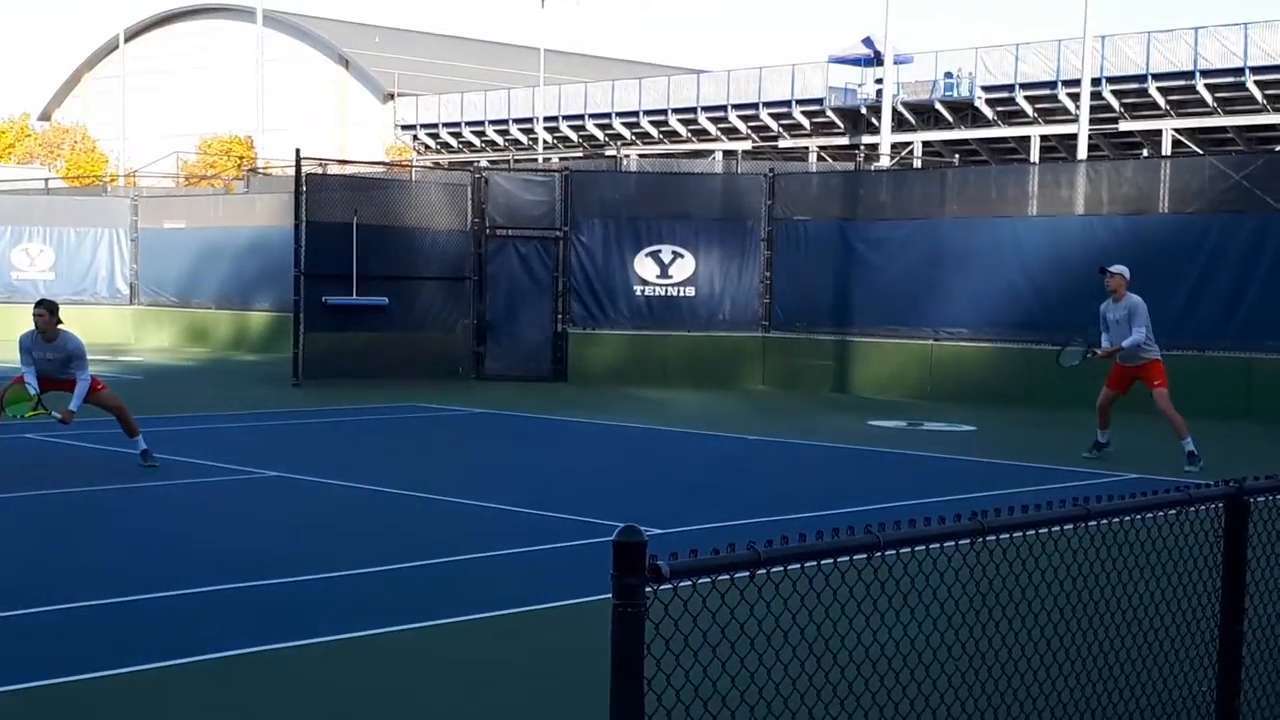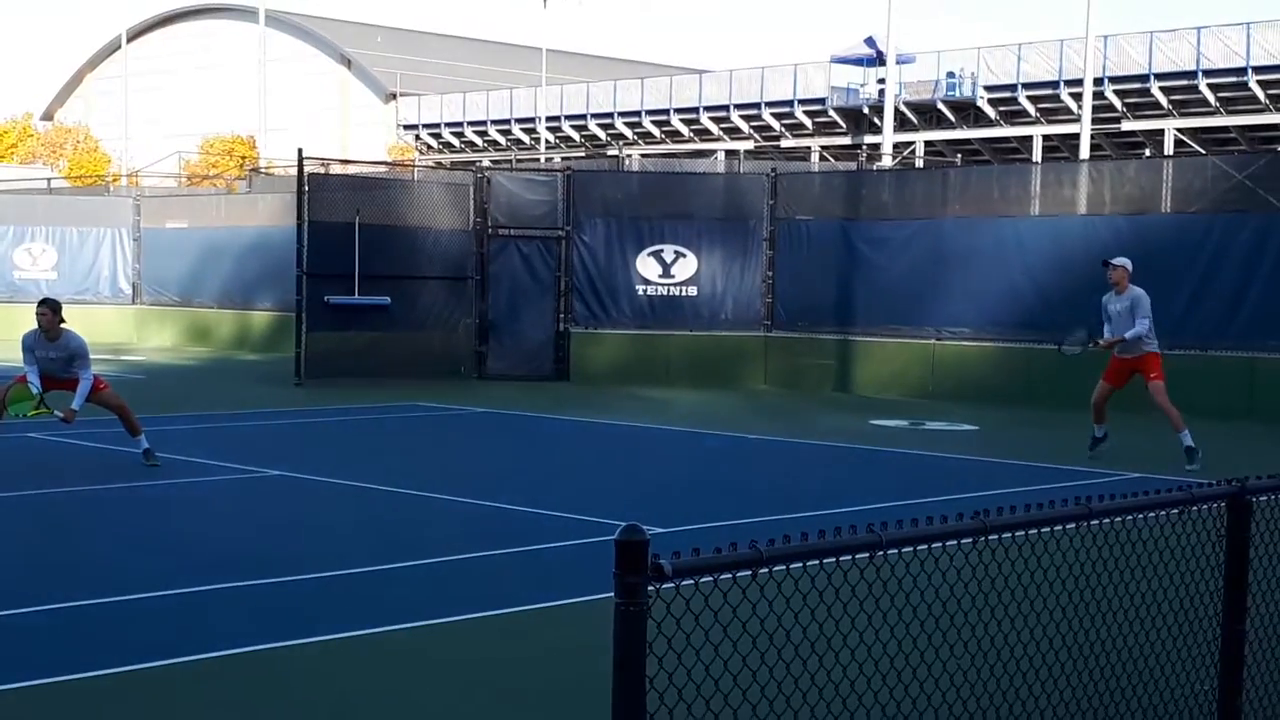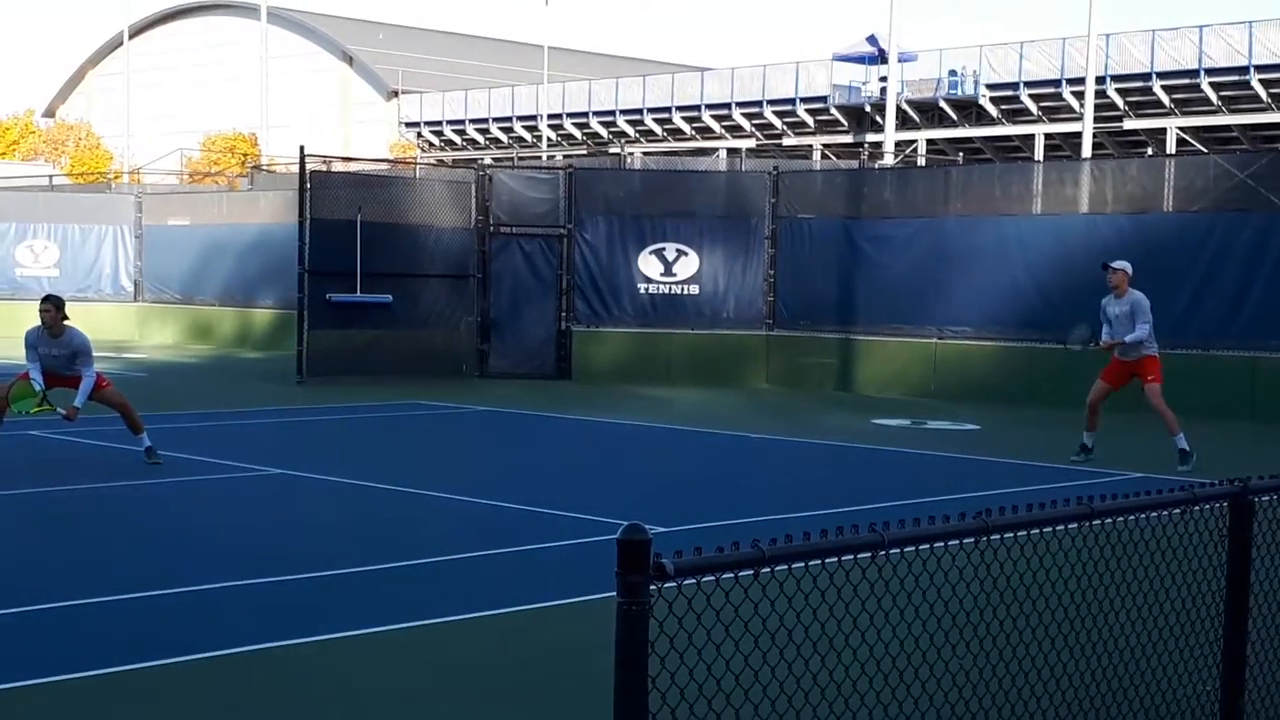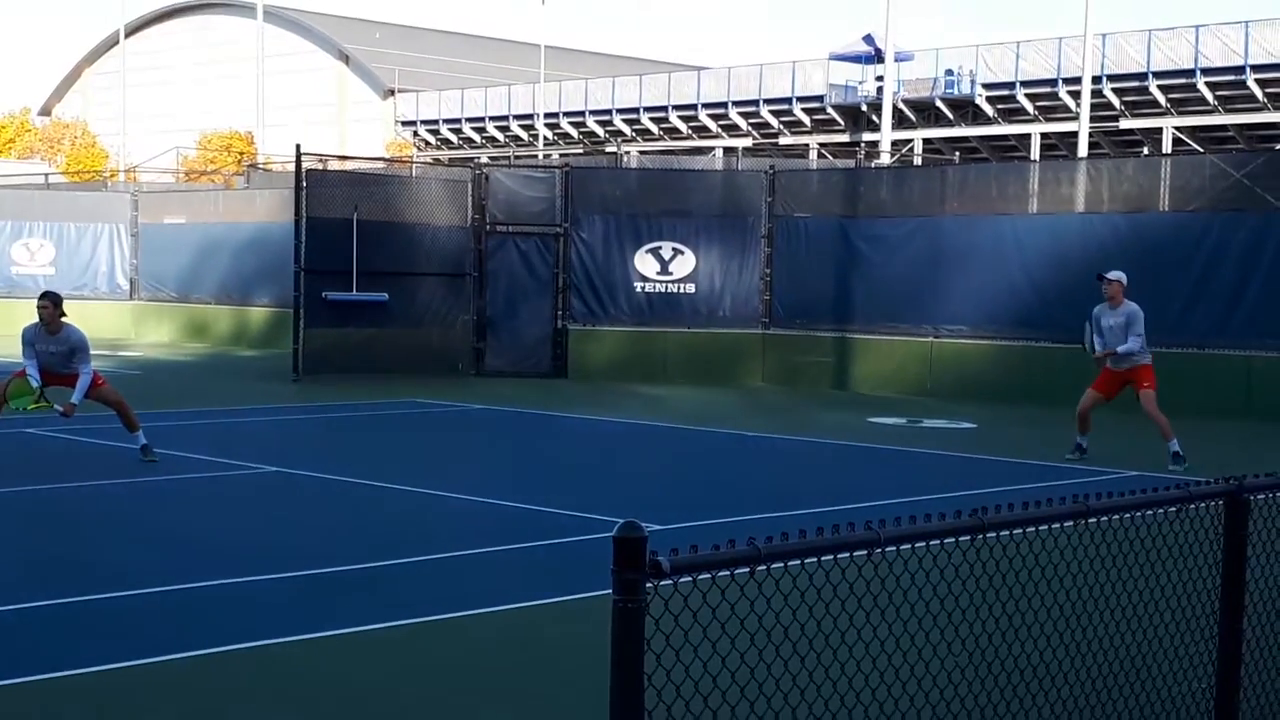
dt=0.1s
person 1, frame 1
left shoulder: (1135, 303)
right shoulder: (1105, 308)
left elbow: (1138, 337)
right elbow: (1105, 334)
left wrist: (1114, 350)
right wrist: (1105, 350)
left hip: (1148, 361)
right hip: (1123, 363)
left knee: (1165, 408)
right knee: (1102, 405)
left ankle: (1192, 454)
right ankle: (1102, 441)
person 1, frame 2
left shoulder: (1138, 295)
right shoulder: (1107, 300)
left elbow: (1142, 329)
left wrist: (1116, 340)
right wrist: (1106, 339)
left hip: (1146, 354)
right hip: (1121, 356)
left knee: (1161, 401)
right knee: (1097, 400)
left ankle: (1190, 448)
right ankle: (1099, 436)
person 1, frame 3
left shoulder: (1138, 300)
right shoulder: (1106, 303)
left elbow: (1142, 333)
left wrist: (1116, 342)
right wrist: (1105, 341)
left hip: (1146, 357)
right hip: (1121, 359)
left knee: (1157, 404)
right knee: (1092, 401)
left ankle: (1184, 451)
right ankle: (1087, 446)
person 1, frame 4
left shoulder: (1133, 311)
right shoulder: (1098, 312)
left elbow: (1135, 345)
left wrist: (1109, 353)
right wrist: (1099, 354)
left hip: (1139, 366)
right hip: (1113, 368)
left knee: (1150, 409)
right knee: (1082, 409)
left ankle: (1177, 454)
right ankle: (1081, 447)
person 2, frame 1
left shoulder: (73, 344)
right shoulder: (26, 340)
left elbow: (83, 379)
right elbow: (28, 371)
left wrist: (72, 409)
left hip: (72, 378)
right hip: (40, 379)
left knee: (117, 407)
left ankle: (143, 449)
person 2, frame 2
left shoulder: (76, 343)
right shoulder: (29, 339)
left elbow: (86, 378)
right elbow: (31, 370)
left wrist: (74, 408)
right wrist: (36, 394)
left hip: (76, 377)
right hip: (42, 378)
left knee: (119, 406)
left ankle: (145, 448)
person 2, frame 3
left shoulder: (79, 340)
right shoulder: (32, 336)
left elbow: (88, 375)
right elbow: (33, 367)
left wrist: (76, 406)
left hip: (78, 375)
right hip: (45, 375)
left knee: (122, 404)
left ankle: (147, 446)
person 2, frame 4
left shoulder: (76, 337)
right shoulder: (29, 333)
left elbow: (86, 372)
right elbow: (30, 364)
left wrist: (74, 402)
right wrist: (36, 387)
left hip: (75, 373)
right hip: (42, 372)
left knee: (118, 402)
left ankle: (142, 444)
